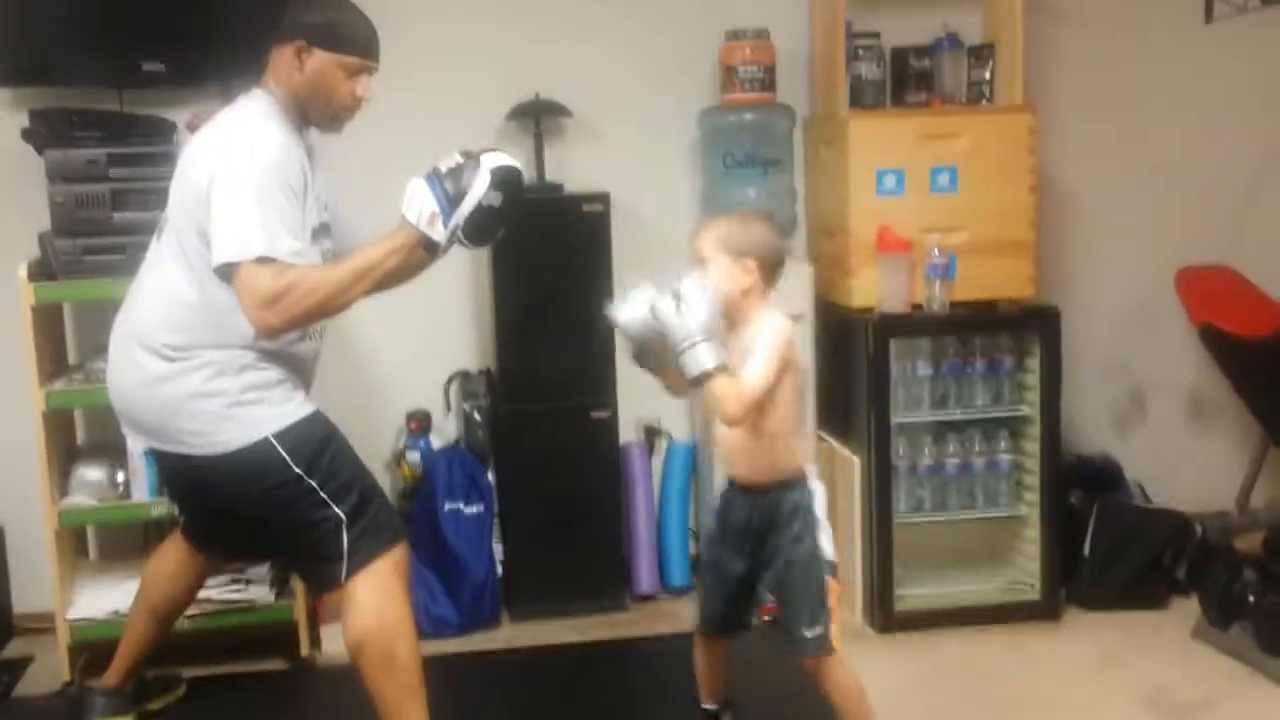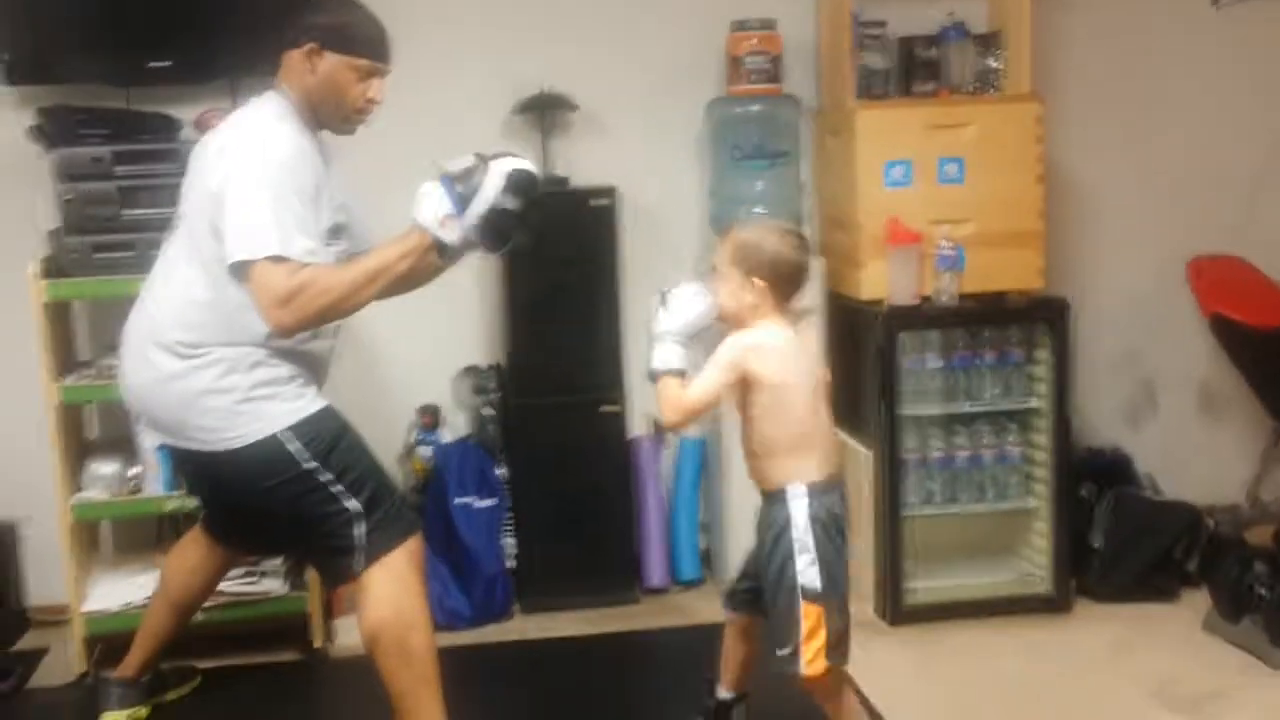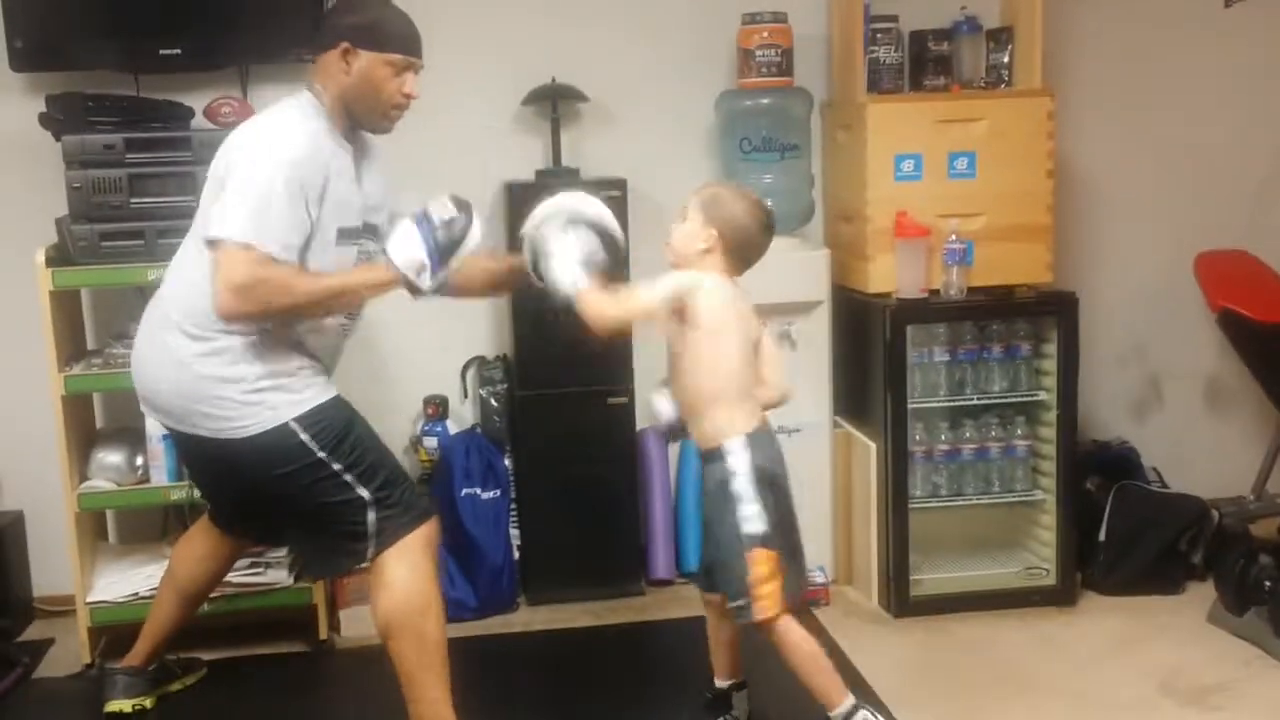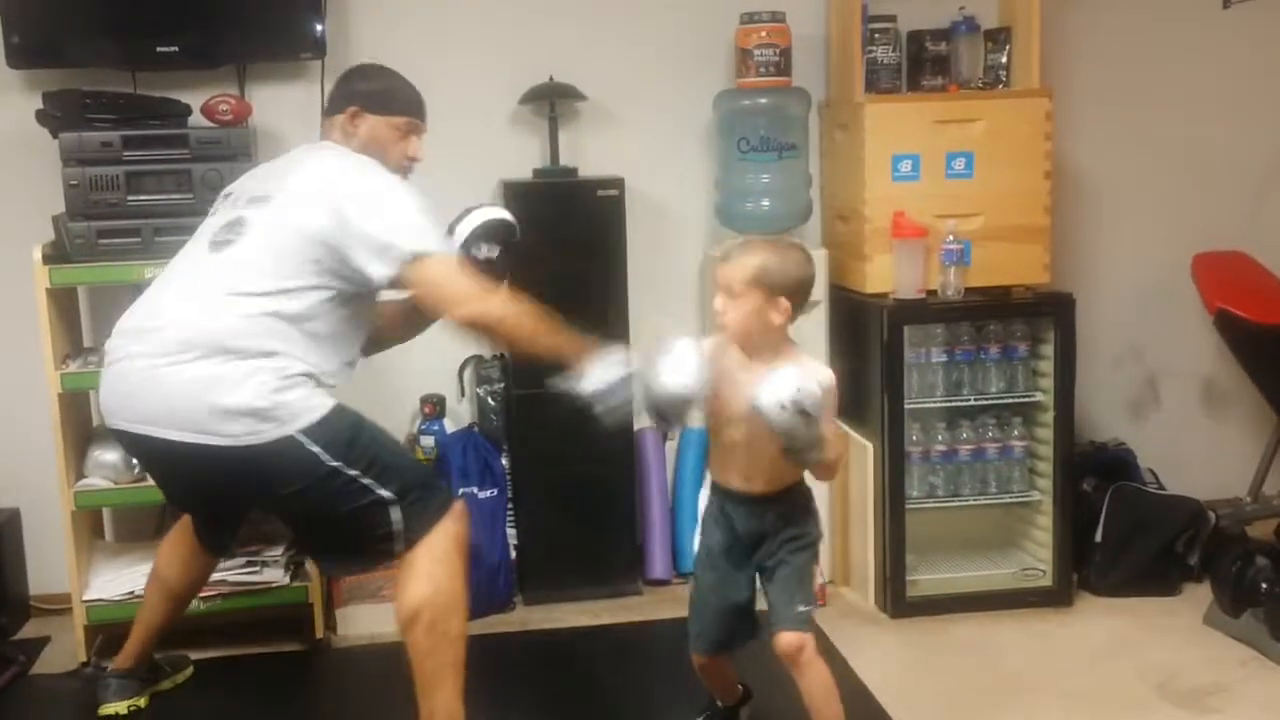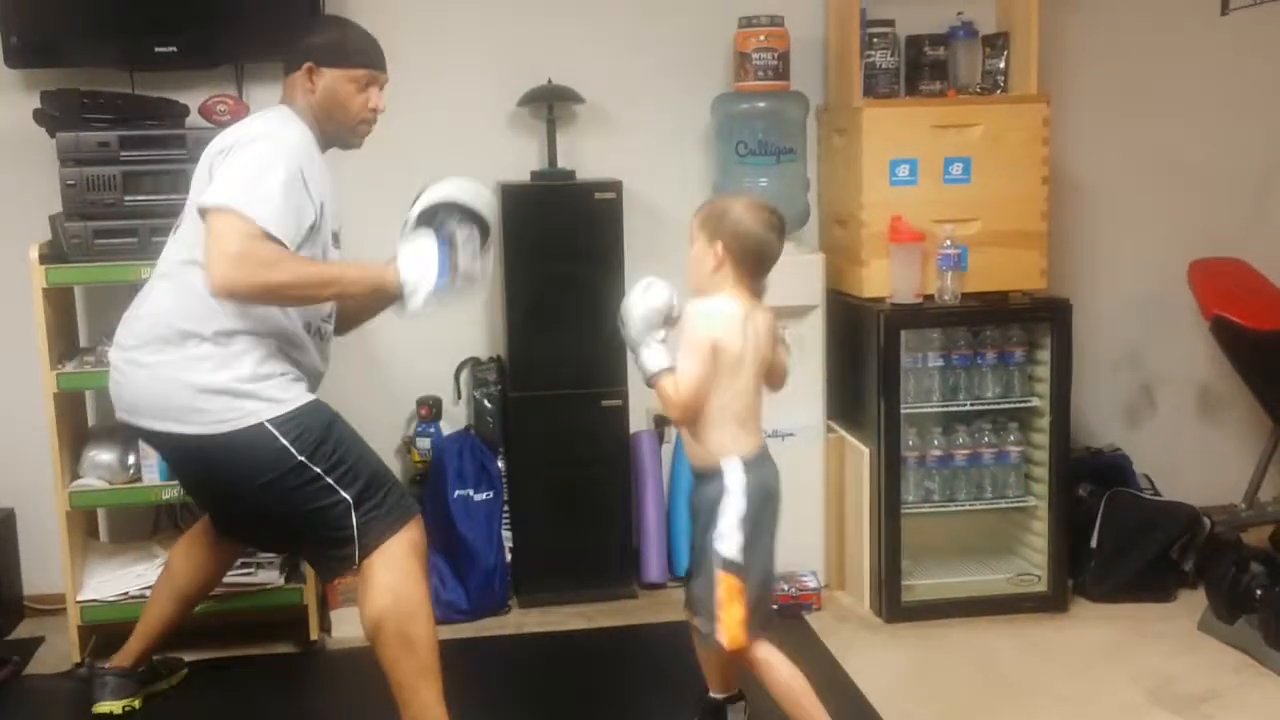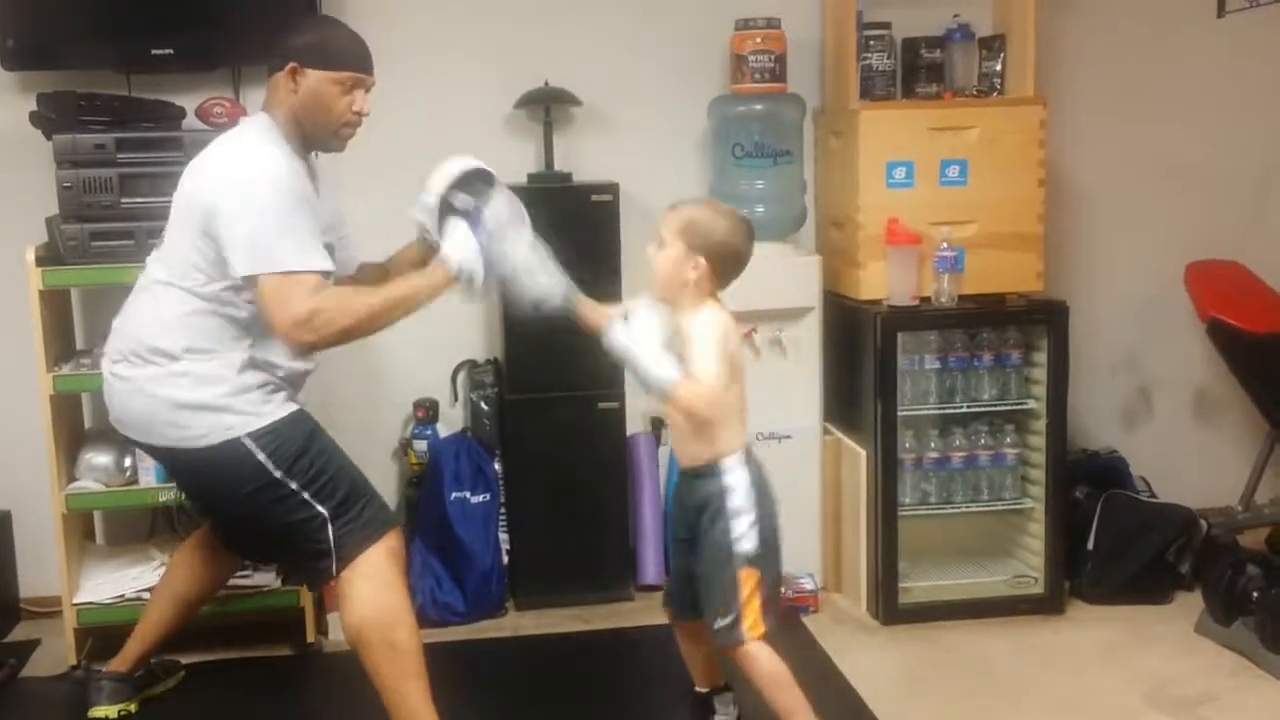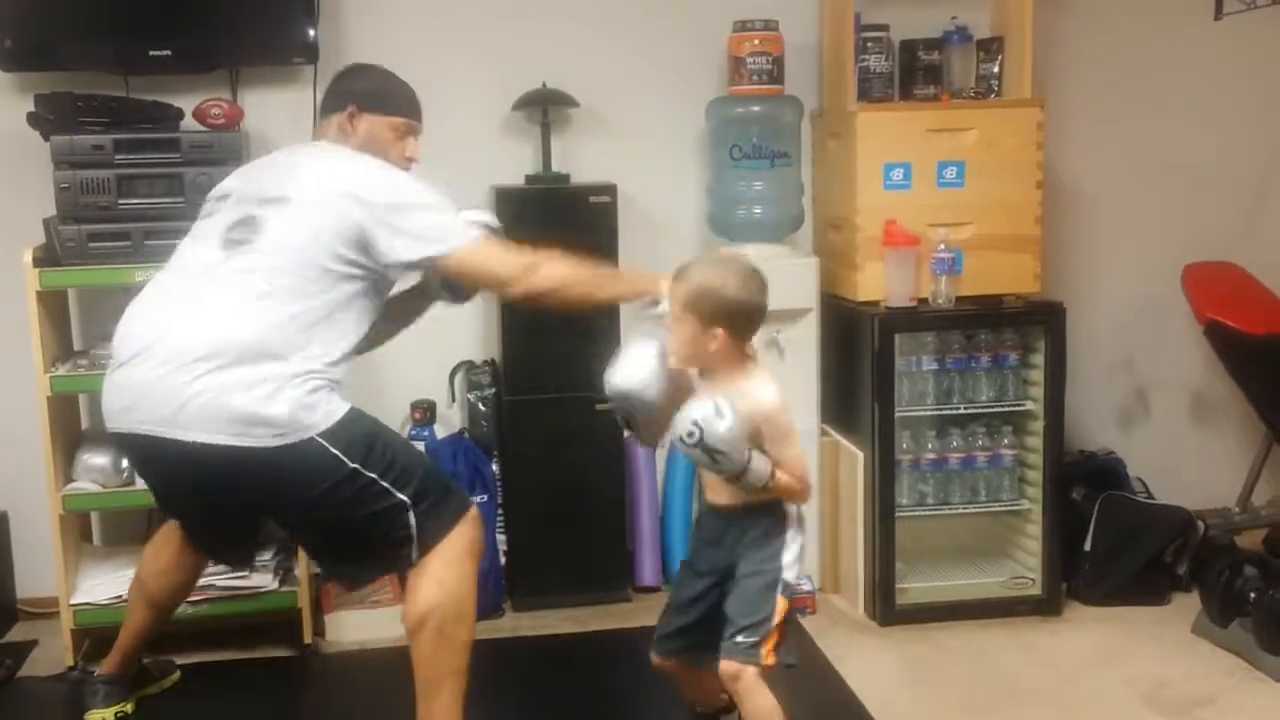
dt=0.5s
person 1, frame 1
left shoulder: (273, 142)
right shoulder: (257, 145)
left elbow: (350, 271)
right elbow: (272, 305)
left wrist: (440, 231)
right wrist: (416, 233)
left hip: (170, 387)
right hip: (213, 397)
left knee: (208, 536)
right knee: (376, 555)
person 1, frame 2
left shoulder: (290, 146)
right shoulder: (269, 147)
left elbow: (357, 272)
right elbow: (288, 303)
left wrist: (457, 234)
right wrist: (428, 234)
left hip: (183, 379)
right hip: (228, 389)
left knee: (231, 530)
right knee: (390, 547)
person 1, frame 3
left shoulder: (350, 151)
right shoulder: (287, 145)
left elbow: (417, 263)
right elbow: (240, 292)
left wrist: (533, 263)
right wrist: (391, 270)
left hip: (191, 369)
right hip: (233, 377)
left knee: (240, 518)
right knee: (404, 533)
person 1, frame 4
left shoulder: (271, 180)
right shoulder: (364, 187)
left elbow: (351, 331)
right elbow: (470, 304)
left wrist: (434, 293)
right wrist: (588, 355)
left hip: (137, 389)
right hip: (231, 403)
left knee: (216, 518)
right knee: (436, 528)
person 1, frame 5
left shoulder: (290, 153)
right shoulder: (275, 143)
left elbow: (327, 312)
right elbow: (235, 272)
left wrist: (427, 261)
right wrist: (397, 274)
left hip: (161, 381)
right hip: (216, 389)
left knee: (237, 519)
right knee: (391, 535)
person 1, frame 6
left shoulder: (291, 168)
right shoulder: (255, 170)
left elbow: (330, 293)
right elbow: (304, 323)
left wrist: (430, 246)
right wrist: (444, 273)
left hip: (175, 389)
right hip: (198, 395)
left knee: (241, 526)
right knee: (371, 546)
person 1, frame 7
left shoulder: (253, 178)
right shoulder: (372, 188)
right elbow: (521, 276)
left wrist: (423, 296)
right wrist: (655, 287)
right hip: (243, 412)
left knee: (201, 527)
right knee: (450, 536)
person 2, frame 1
left shoulder: (774, 330)
right shoulder: (720, 327)
left elbow: (734, 408)
right elbow: (679, 383)
left wrist: (694, 340)
right wrist: (650, 343)
left hip: (790, 504)
right hip: (739, 499)
left knee: (816, 649)
right knee: (711, 626)
person 2, frame 2
left shoulder: (744, 345)
right shoulder: (794, 341)
left elbow: (674, 412)
left wrist: (668, 342)
left hip: (801, 510)
right hip: (792, 503)
left knee: (811, 663)
right knee: (744, 608)
person 2, frame 3
left shoulder: (689, 285)
right shoulder: (722, 295)
left elbow: (605, 317)
right elbow: (774, 390)
left wrist: (566, 262)
right wrist: (683, 404)
left hip: (740, 468)
right hip: (727, 466)
left knee: (768, 613)
right knee: (717, 596)
person 2, frame 4
left shoulder: (814, 378)
right shoulder: (718, 349)
left elbow: (833, 463)
right elbow: (708, 422)
left wrist: (806, 440)
left hip: (785, 516)
right hip: (725, 512)
left knee: (791, 643)
right knee: (705, 650)
person 2, frame 5
left shoulder: (708, 315)
right shoulder: (761, 318)
left elbow: (680, 408)
left wrist: (649, 345)
left hip: (733, 485)
right hip: (745, 477)
left knee: (741, 635)
right knee: (707, 616)
person 2, frame 6
left shoulder: (710, 326)
right shoulder: (683, 314)
left elbow: (702, 405)
right elbow: (613, 322)
left wrist: (649, 360)
right wrist: (560, 293)
left hip: (728, 486)
right hip: (694, 482)
left knee: (742, 638)
right knee: (684, 608)
person 2, frame 7
left shoulder: (761, 400)
right shoulder: (710, 372)
left elbow: (800, 487)
left wrist: (736, 463)
left hip: (766, 532)
right hip: (715, 526)
left knee: (736, 669)
right knee: (669, 652)
